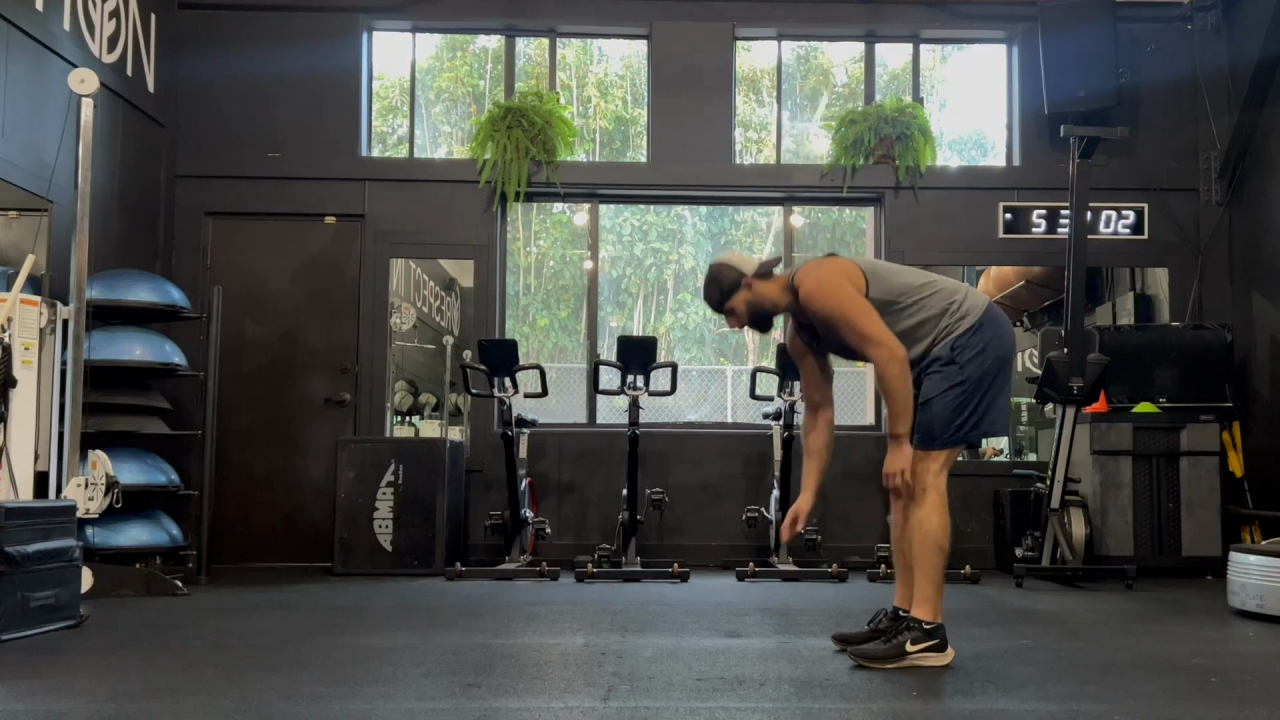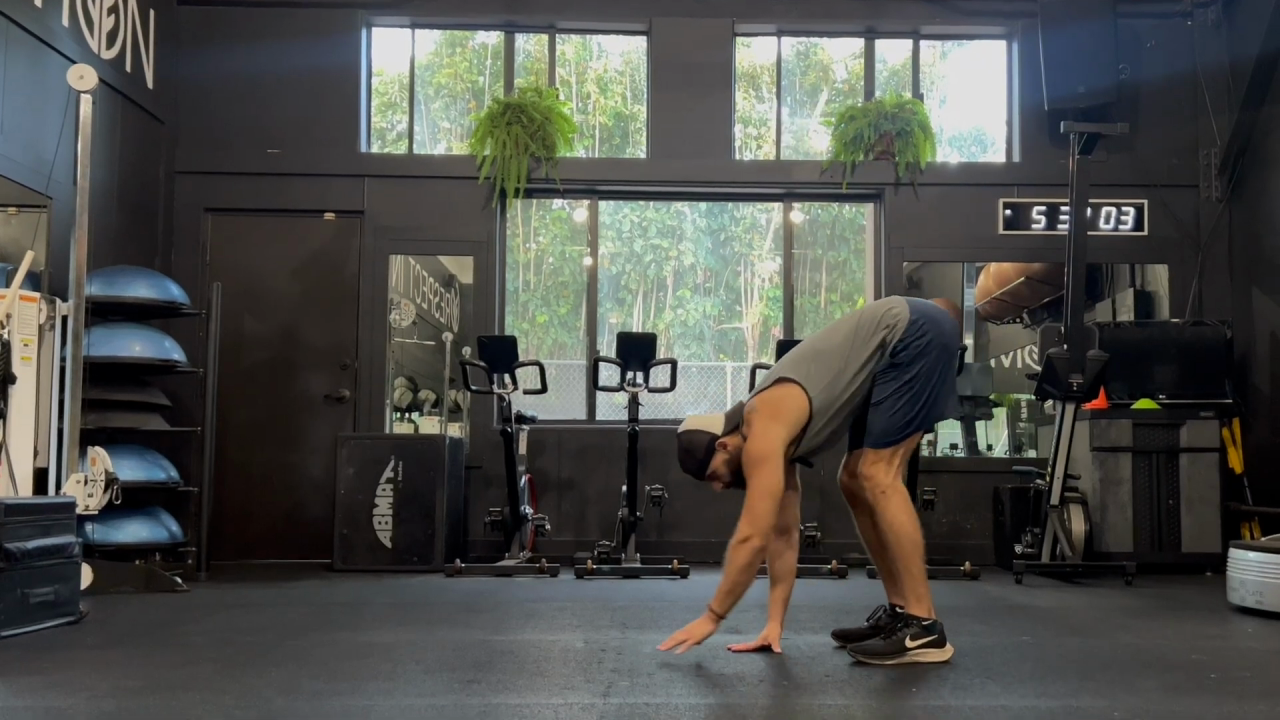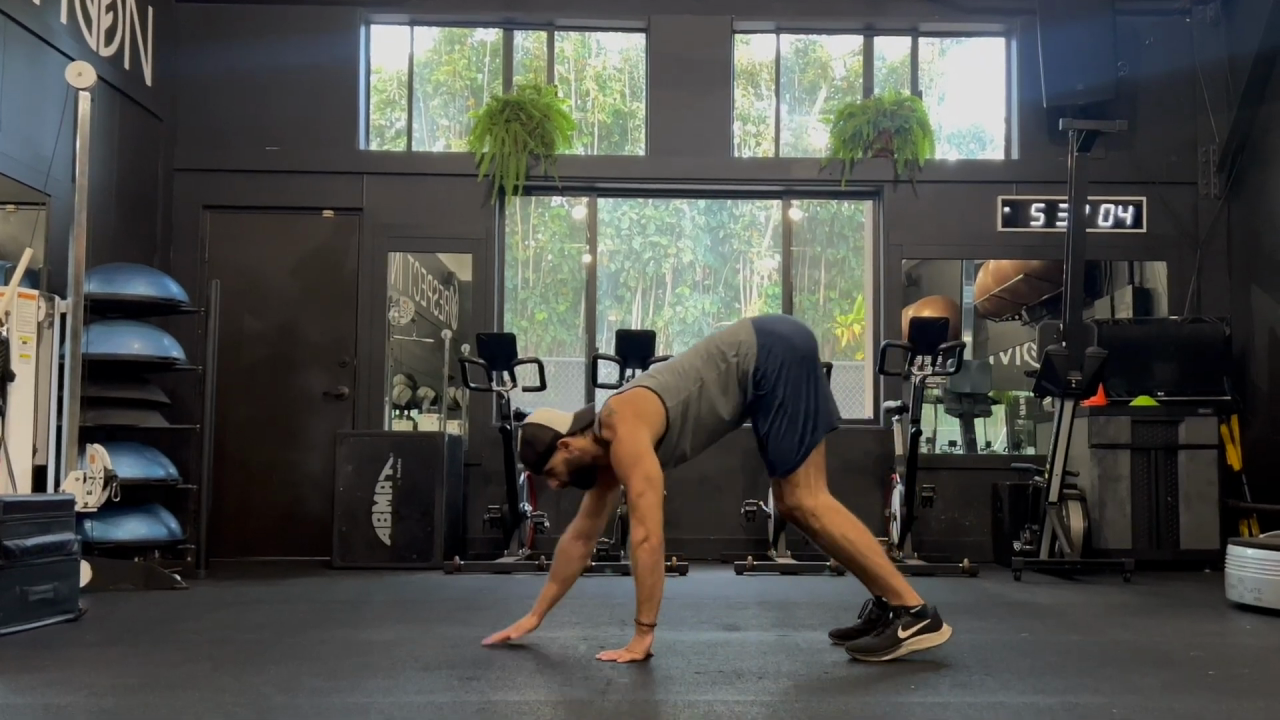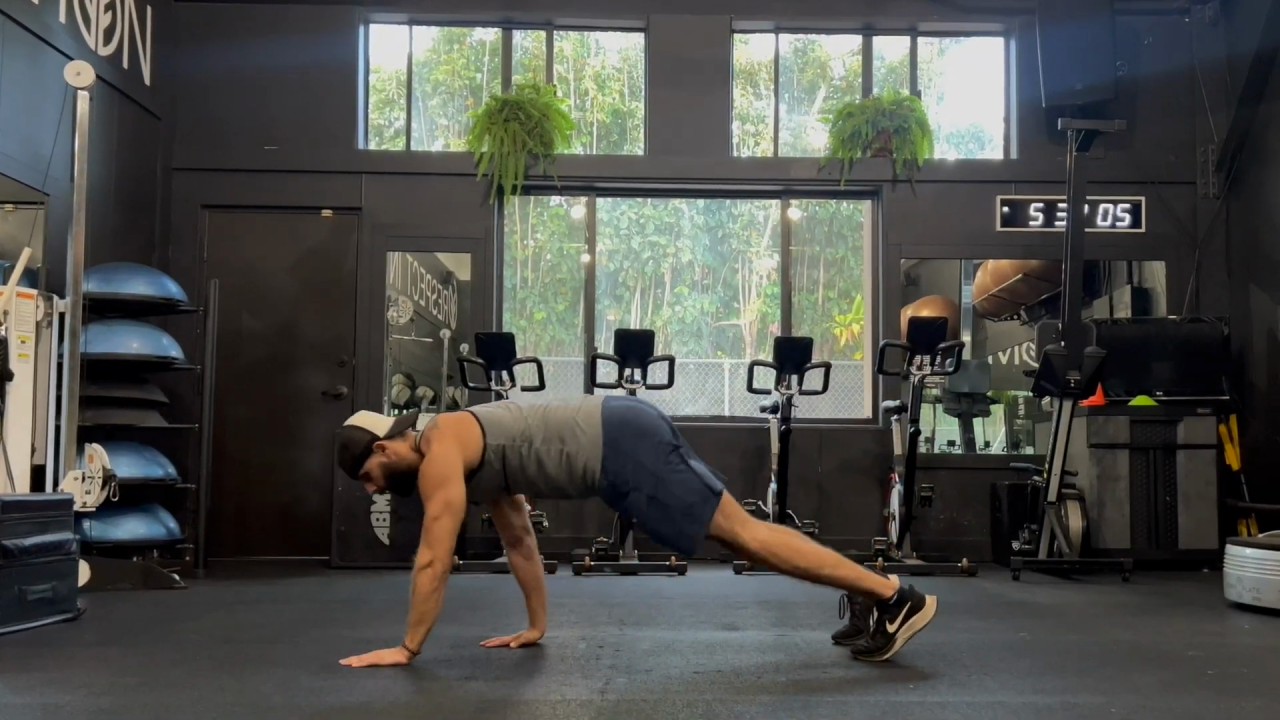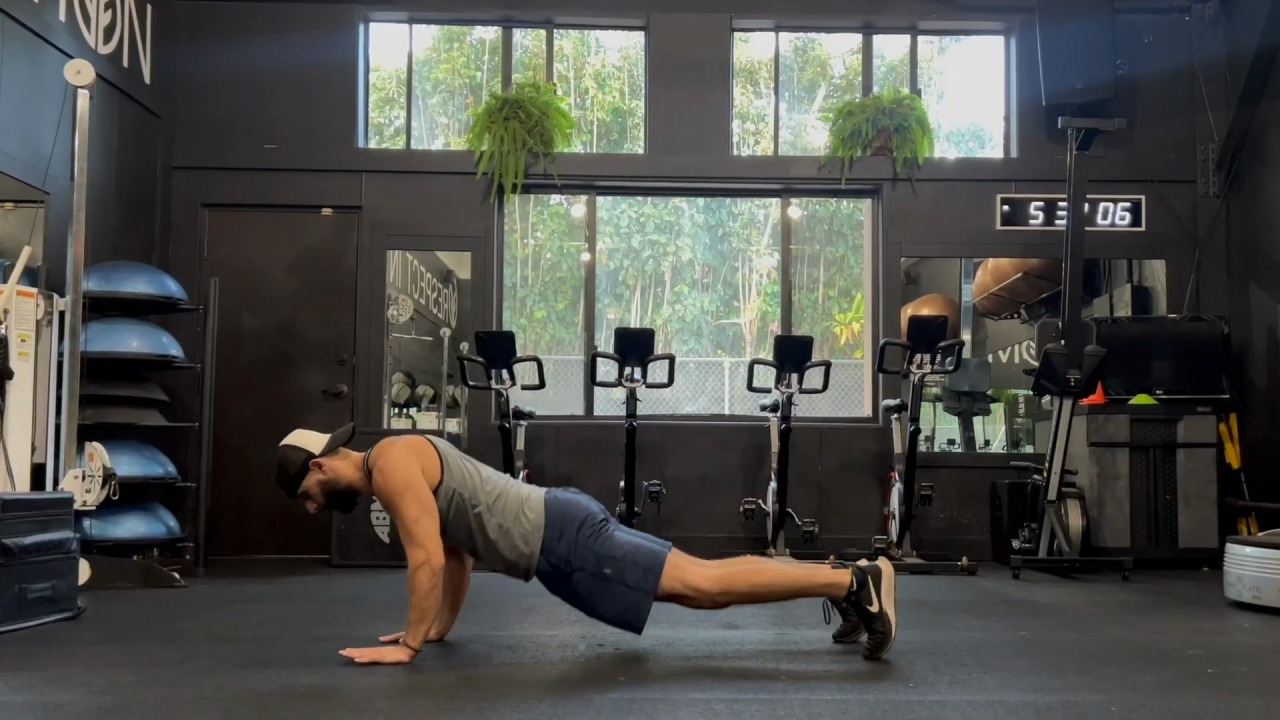
dt=1s
person 1, frame 1
left shoulder: (815, 288)
right shoulder: (799, 328)
left elbow: (893, 355)
right elbow: (818, 415)
left wrist: (897, 441)
right wrist: (808, 494)
left hip: (974, 335)
right hip: (951, 345)
left knee: (923, 474)
right knee: (909, 481)
left ankle: (926, 634)
right ankle: (904, 613)
person 1, frame 2
left shoulder: (762, 434)
right shoulder: (777, 436)
left elbow: (752, 538)
right elbow: (783, 531)
left wrist: (712, 617)
right wrist: (774, 623)
left hip: (915, 333)
right hip: (903, 340)
left knee: (876, 479)
right knee: (855, 481)
left ankle: (924, 628)
right ankle: (899, 612)
person 1, frame 3
left shoulder: (625, 433)
right shoulder: (604, 445)
left elbow: (647, 536)
right elbow: (581, 535)
left wrist: (643, 635)
right wrist: (534, 617)
left hip: (772, 352)
right hip: (762, 359)
left knee: (805, 501)
right knee: (795, 504)
left ankle: (913, 614)
right ankle: (887, 603)
person 1, frame 4
left shoulder: (437, 451)
right shoulder: (468, 452)
left elbow: (433, 559)
right elbow: (518, 538)
left wrist: (407, 647)
right wrist: (538, 623)
left hip: (618, 446)
right hip: (624, 427)
left knee: (743, 535)
right knee: (739, 531)
left ankle: (895, 597)
right ankle: (870, 592)
person 1, frame 5
left shoulder: (389, 463)
right shoulder: (405, 465)
left elbow: (428, 559)
right elbow: (457, 549)
left wrist: (408, 643)
right wrist: (438, 627)
left hip: (561, 543)
right hip: (562, 525)
left knee: (701, 584)
right knee: (696, 571)
left ankle: (856, 580)
right ankle: (845, 579)
